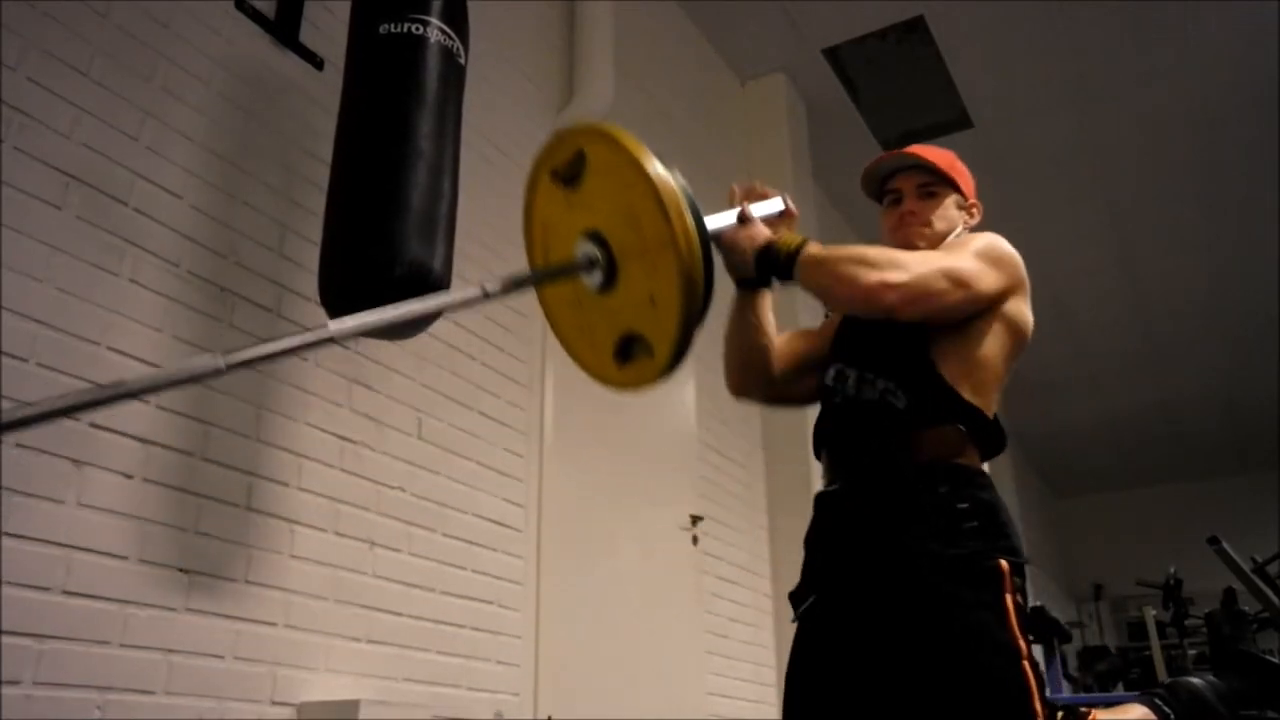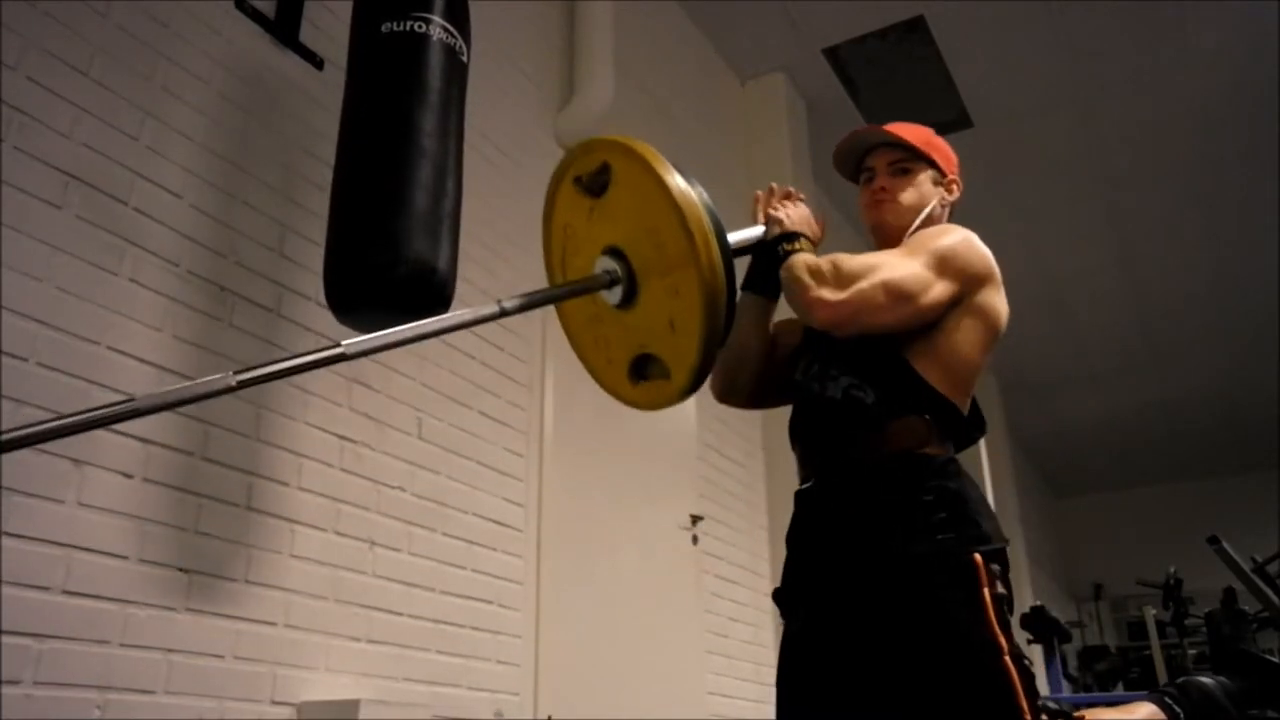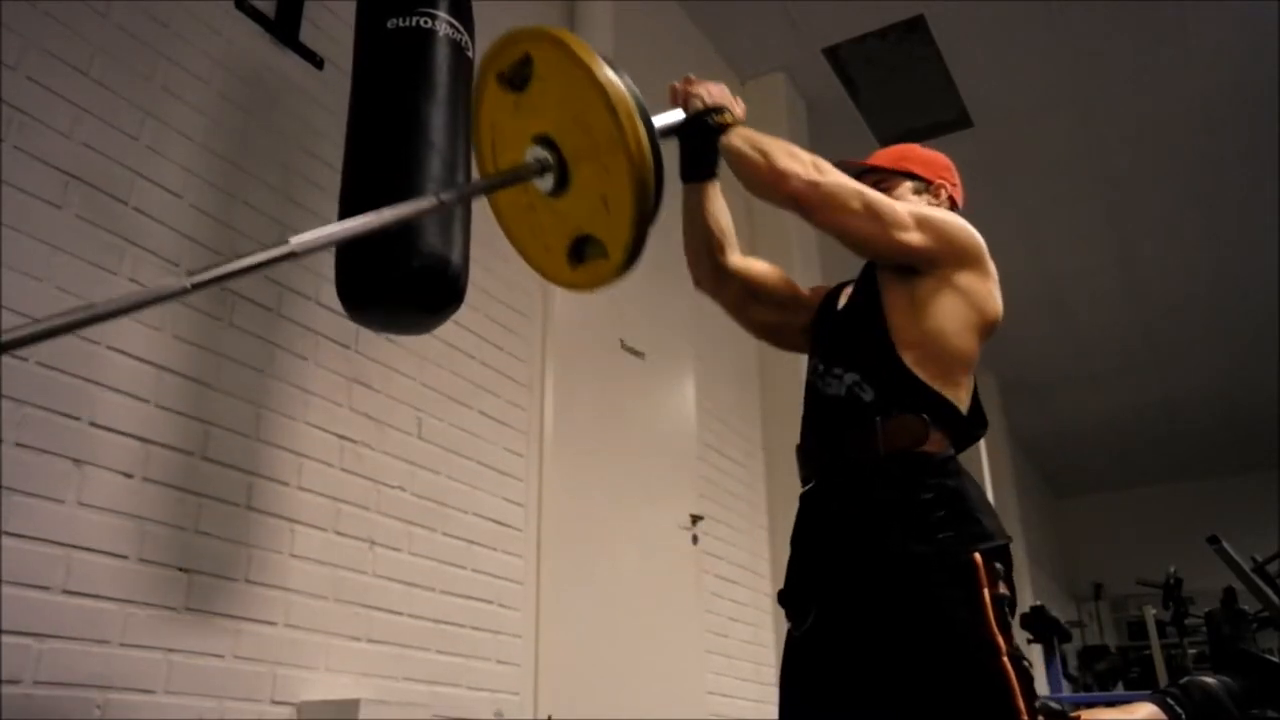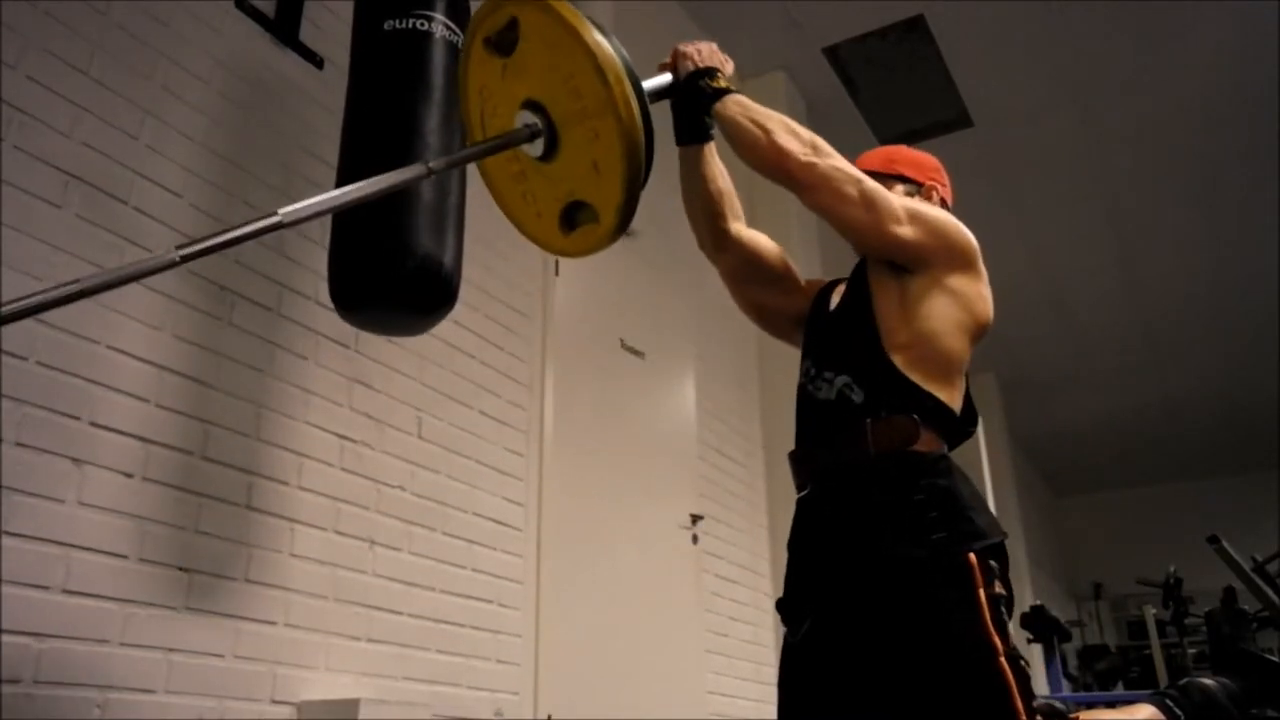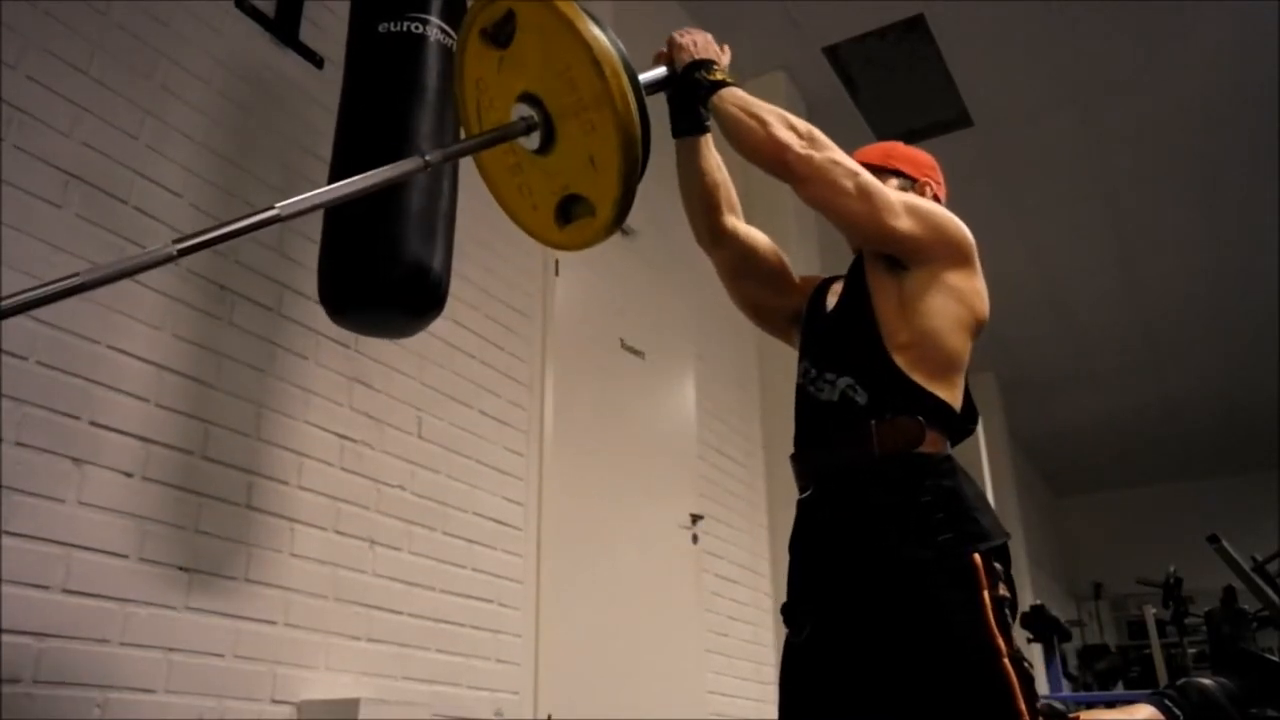
dt=0.5s
person 1, frame 1
left shoulder: (986, 260)
right shoulder: (853, 315)
left elbow: (889, 283)
right elbow: (755, 377)
left wrist: (786, 252)
right wrist: (752, 277)
left hip: (944, 534)
right hip: (843, 542)
person 1, frame 2
left shoulder: (956, 253)
left elbow: (834, 298)
right elbow: (737, 384)
left wrist: (789, 243)
right wrist: (764, 269)
left hip: (926, 531)
right hip: (825, 540)
person 1, frame 3
left shoulder: (948, 247)
right shoulder: (836, 306)
left elbow: (807, 182)
right elbow: (718, 273)
left wrist: (723, 125)
right wrist: (698, 160)
left hip: (928, 532)
right hip: (832, 543)
person 1, frame 4
left shoulder: (941, 249)
right shoulder: (822, 306)
left elbow: (803, 161)
right elbow: (723, 236)
left wrist: (714, 91)
right wrist: (692, 126)
left hip: (923, 534)
right hip: (825, 544)
person 1, frame 5
left shoulder: (938, 246)
right shoulder: (816, 303)
left elbow: (801, 154)
right elbow: (721, 231)
left wrist: (709, 81)
right wrist: (689, 117)
left hip: (925, 534)
right hip: (828, 543)
